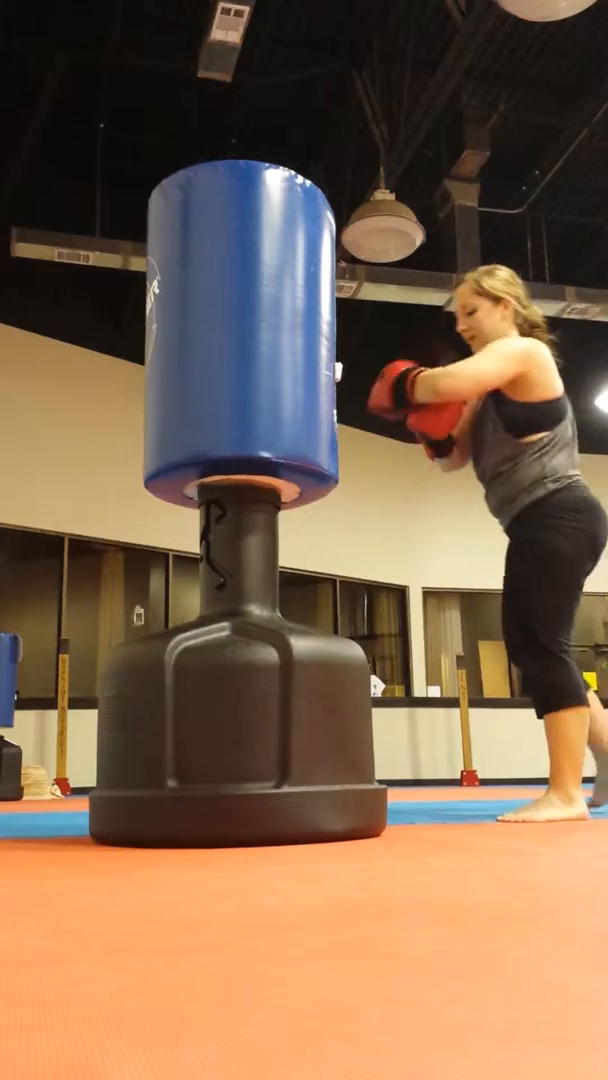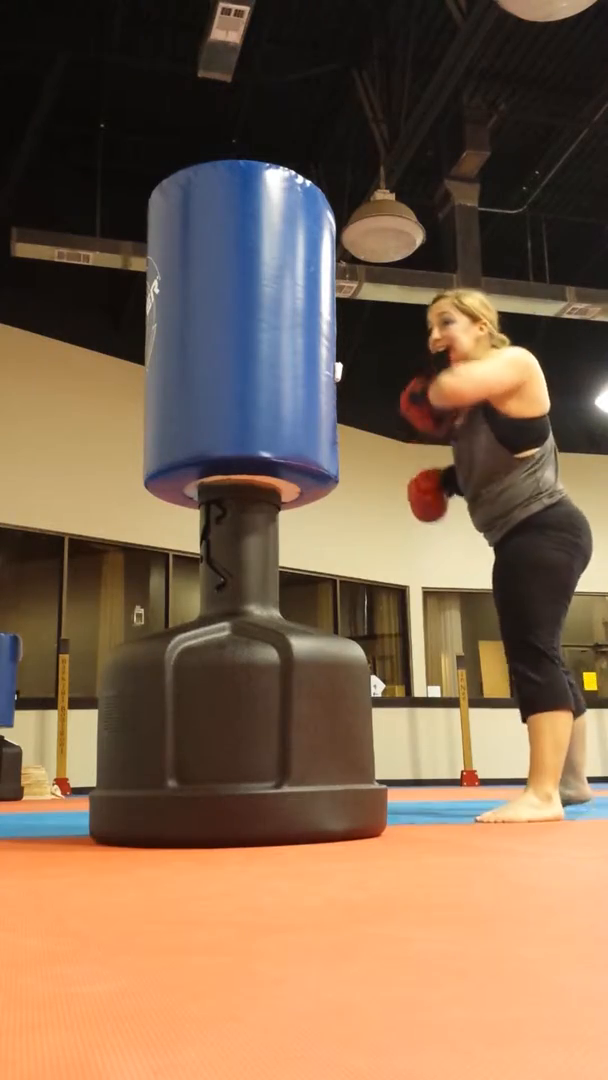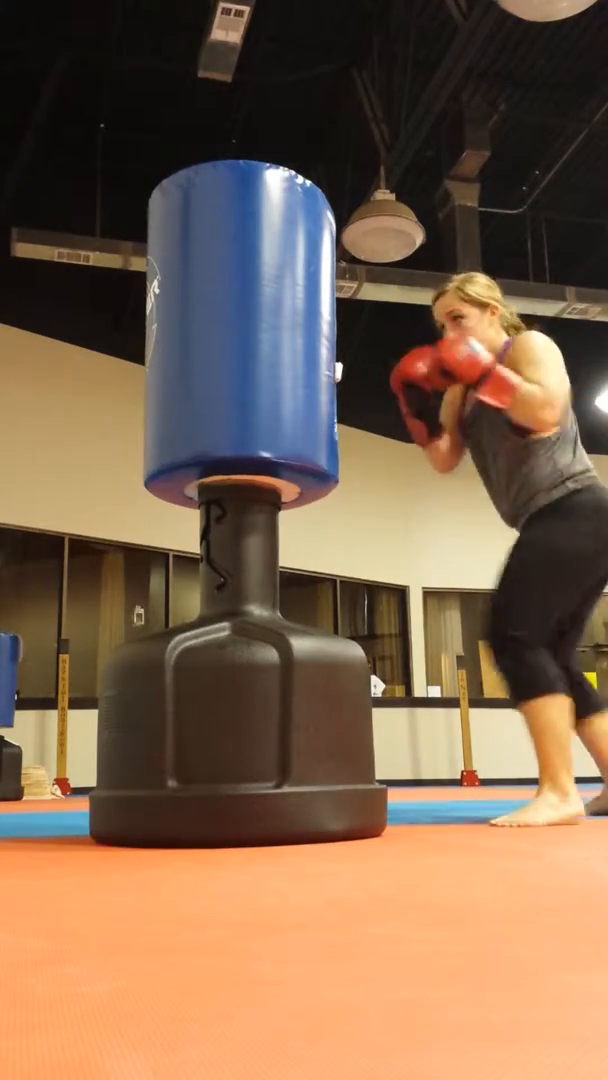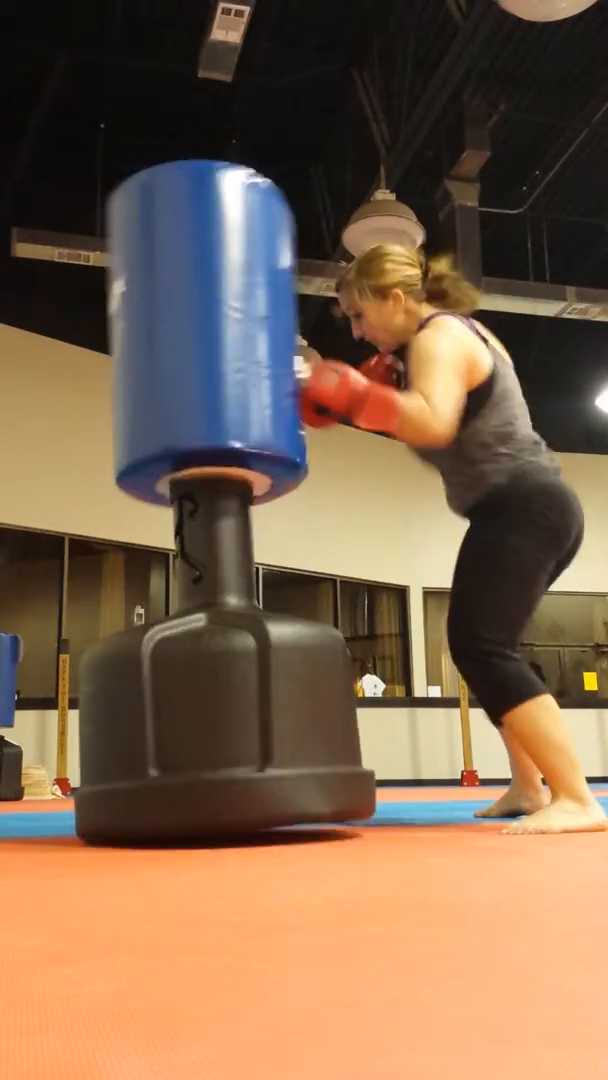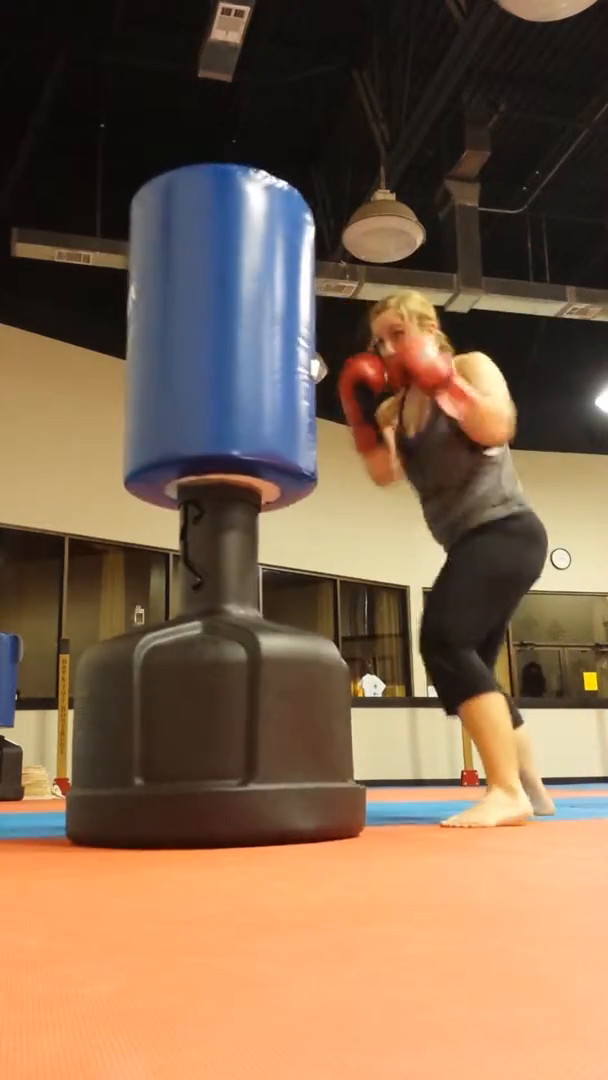
dt=1s
person 1, frame 1
left shoulder: (522, 351)
right shoulder: (490, 385)
left elbow: (445, 384)
right elbow: (454, 458)
left wrist: (401, 386)
right wrist: (430, 425)
left hip: (556, 520)
right hip: (544, 527)
left knee: (541, 647)
right knee: (532, 646)
person 1, frame 2
left shoulder: (514, 363)
right shoulder: (471, 397)
left elbow: (449, 385)
left wrist: (424, 400)
right wrist: (445, 482)
left hip: (544, 532)
right hip: (519, 539)
left knee: (530, 652)
right knee: (541, 658)
left ankle: (541, 793)
right ankle: (573, 780)
person 1, frame 3
left shoulder: (530, 346)
right shoulder: (461, 392)
left elbow: (548, 415)
right elbow: (442, 460)
left wrist: (487, 373)
right wrist: (419, 405)
left knee: (514, 635)
right knee: (550, 659)
left ankle: (558, 788)
person 1, frame 4
left shoulder: (437, 336)
right shoulder: (464, 333)
left elbow: (431, 424)
left wrist: (345, 392)
right wrist: (361, 398)
left hip: (520, 511)
right hip: (542, 509)
left knee: (481, 648)
right knee: (482, 648)
right ankle: (529, 785)
person 1, frame 5
left shoulder: (471, 369)
right shoulder: (396, 405)
left elbow: (496, 429)
right elbow: (381, 473)
left wrist: (443, 384)
right wrist: (360, 412)
left hip: (504, 532)
right hip: (476, 545)
left knee: (443, 638)
right knee: (464, 659)
left ankle: (505, 790)
right ankle: (529, 792)
